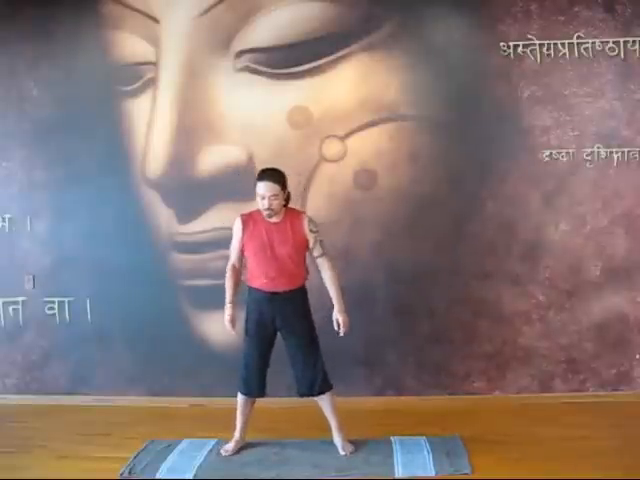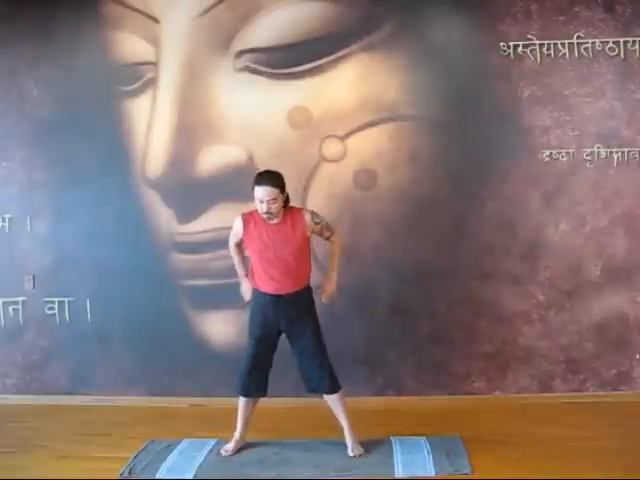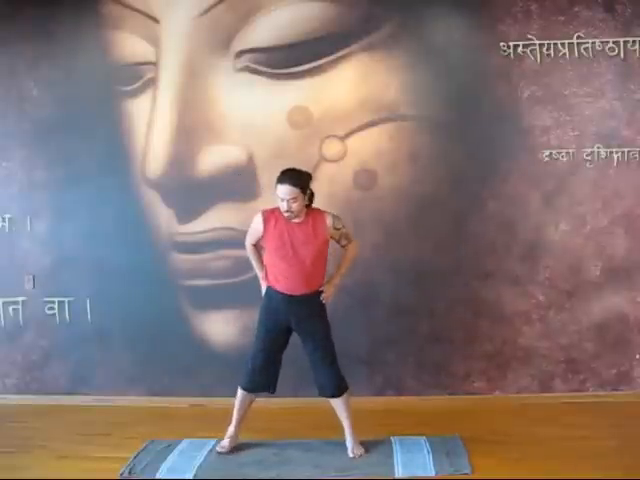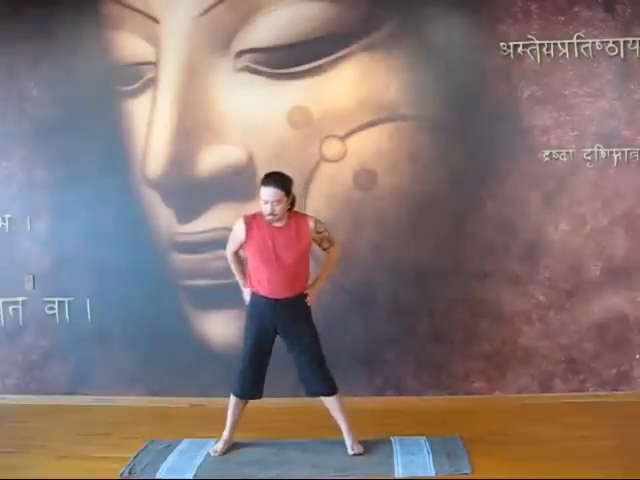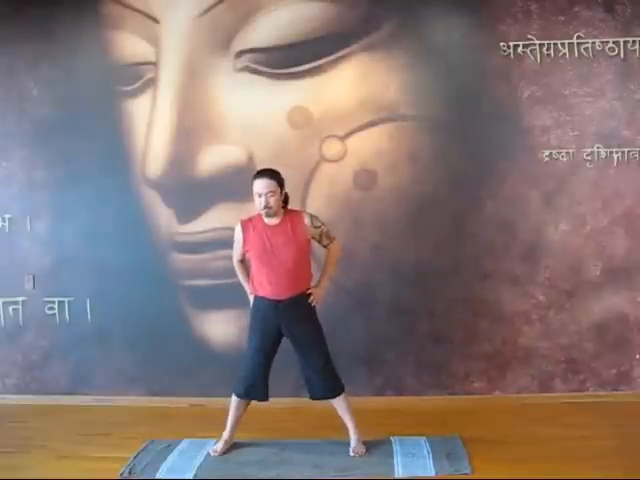
dt=0.3s
person 1, frame 1
left shoulder: (303, 222)
right shoulder: (243, 223)
left elbow: (324, 262)
right elbow: (233, 265)
left wrist: (338, 306)
right wrist: (229, 304)
left hip: (294, 302)
right hip: (259, 303)
left knee: (312, 368)
right knee: (251, 369)
left ankle: (337, 433)
right ankle: (239, 435)
person 1, frame 2
left shoulder: (305, 218)
right shoulder: (243, 222)
left elbow: (334, 237)
right elbow: (233, 245)
left wrist: (331, 278)
right wrist: (244, 279)
left hip: (299, 302)
right hip: (264, 304)
left knee: (320, 368)
right knee: (252, 370)
left ankle: (349, 433)
right ankle: (239, 435)
person 1, frame 3
left shoulder: (326, 221)
right shoulder: (264, 219)
left elbow: (351, 246)
right elbow: (250, 245)
left wrist: (334, 282)
right wrist: (263, 278)
left hip: (311, 304)
right hip: (275, 302)
left knee: (328, 369)
right knee: (257, 368)
left ankle: (350, 435)
right ankle: (232, 431)
person 1, frame 4
left shoulder: (308, 225)
right shoulder: (246, 225)
left elbow: (332, 249)
right elbow: (231, 252)
left wrist: (317, 285)
right wrist: (244, 286)
left hip: (295, 307)
right hip: (260, 307)
left knee: (316, 370)
right knee: (247, 372)
left ankle: (348, 433)
right ankle: (227, 435)
person 1, frame 5
left shoulder: (305, 221)
right shoulder: (244, 229)
left elbow: (334, 246)
right elbow: (238, 261)
left wrist: (322, 285)
right wrist: (250, 291)
left hip: (300, 306)
right hip: (264, 309)
left knee: (322, 370)
right knee: (251, 373)
left ankle: (354, 433)
right ankle: (227, 435)
